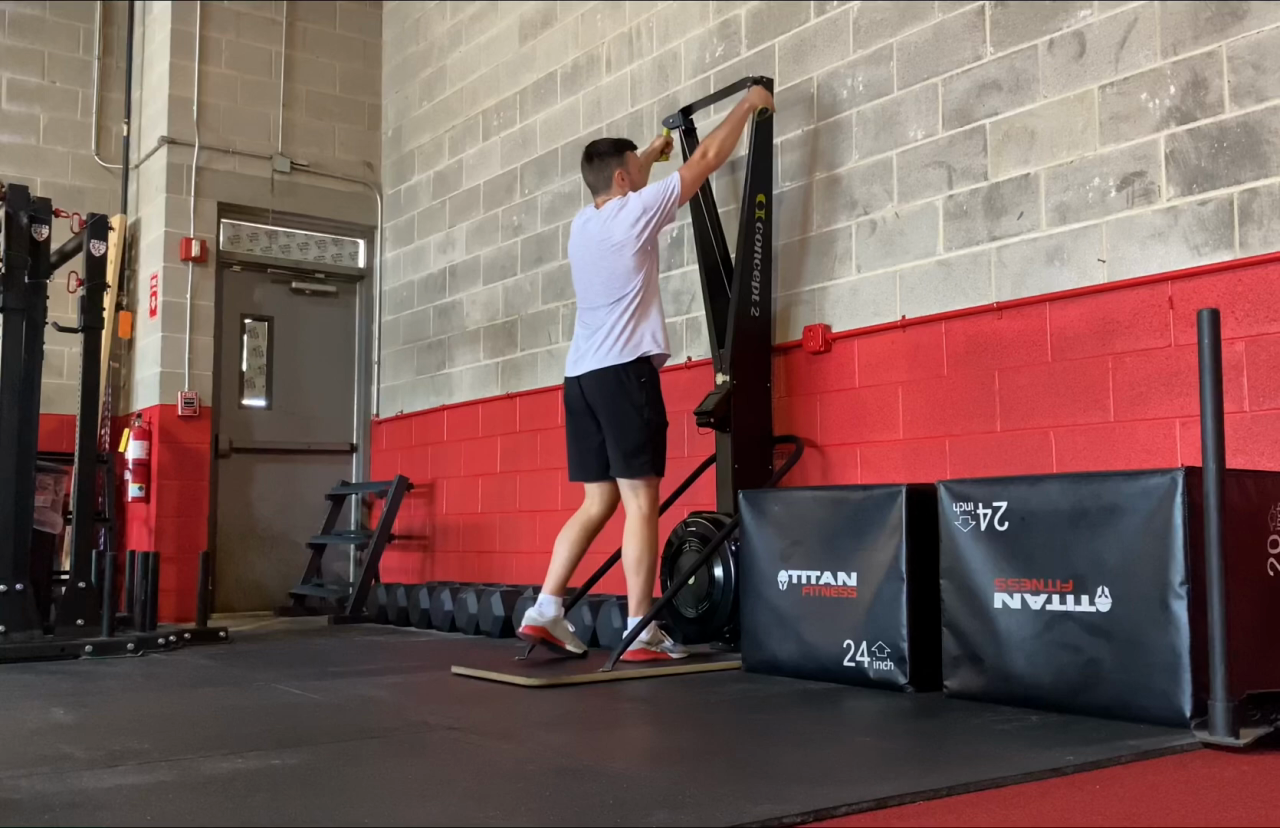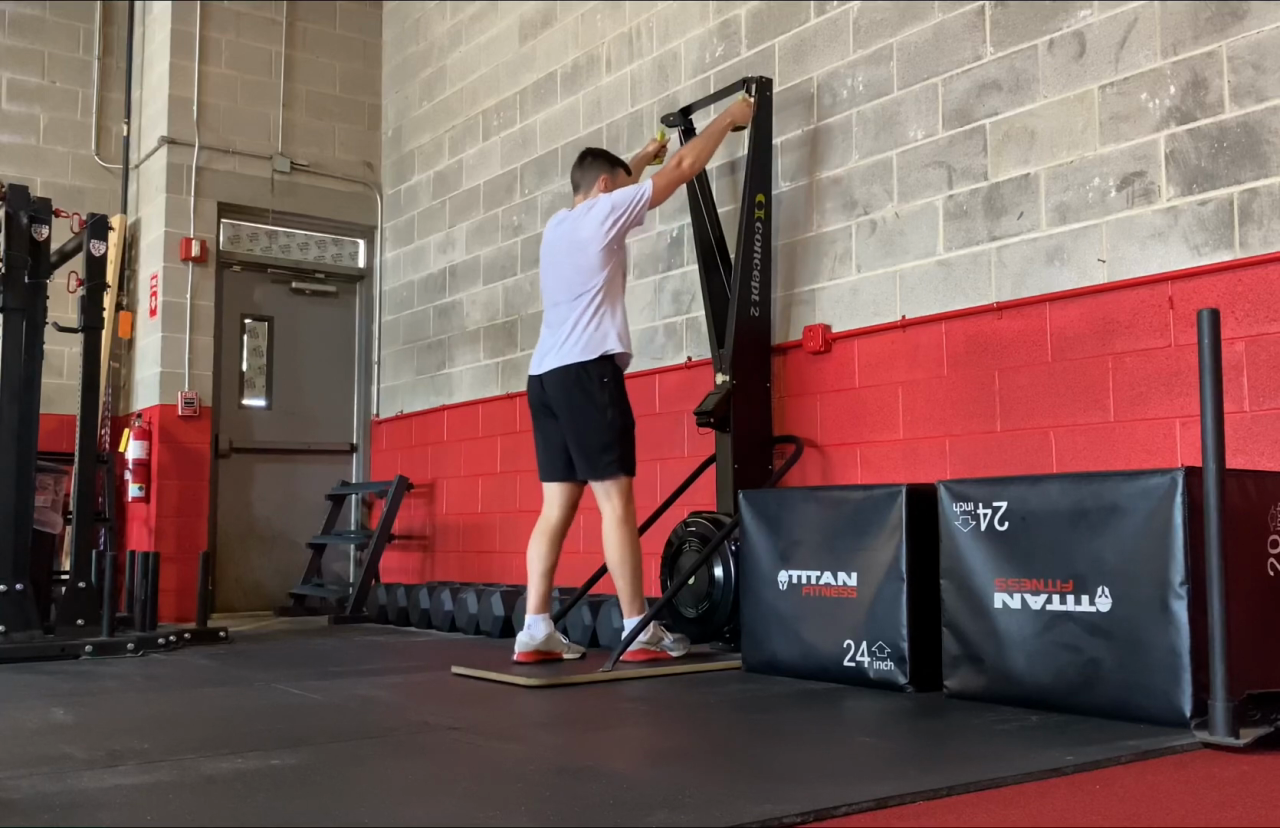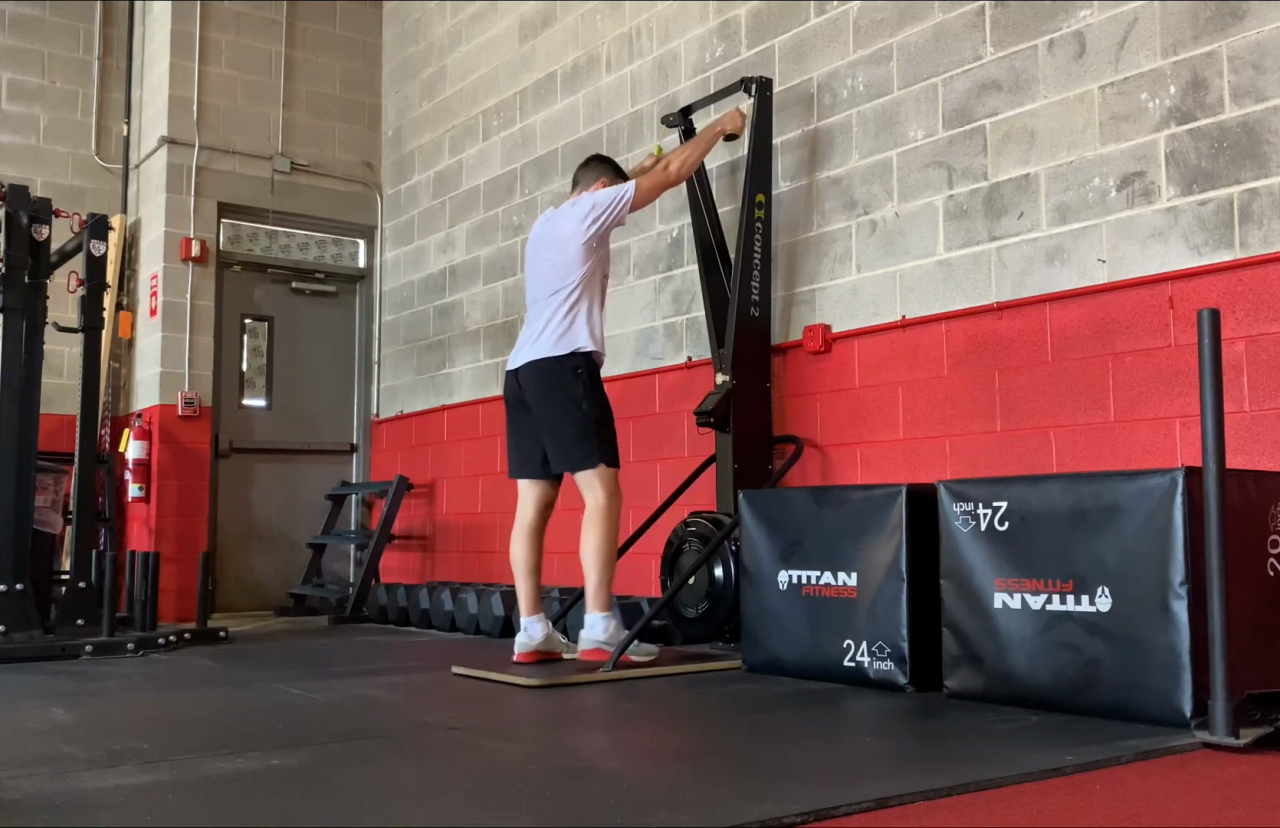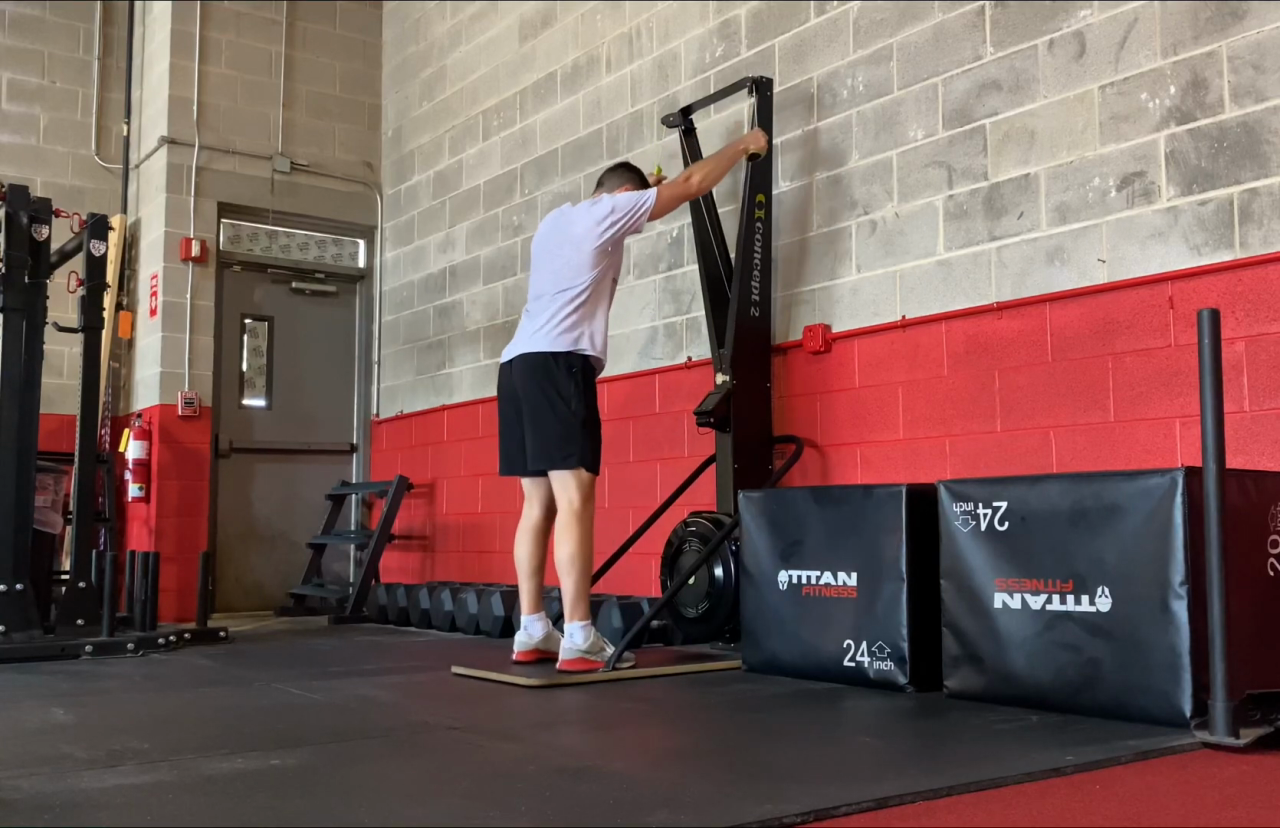
dt=0.3s
person 1, frame 1
left shoulder: (581, 224)
right shoulder: (634, 213)
right elbow: (708, 159)
left wrist: (649, 154)
right wrist: (748, 104)
left hip: (581, 376)
right hip: (624, 372)
left knee: (596, 503)
right knee: (641, 502)
left ankle: (545, 610)
right ankle: (641, 633)
person 1, frame 2
left shoulder: (557, 226)
right shoulder: (604, 213)
right elbow: (685, 168)
left wrist: (638, 159)
right wrist: (730, 116)
left hip: (545, 376)
right hip: (587, 371)
left knee: (558, 506)
right knee: (616, 503)
left ankle: (535, 629)
right ankle: (640, 631)
person 1, frame 3
left shoulder: (547, 222)
right shoulder: (589, 209)
right elbow: (674, 172)
left wrist: (637, 169)
right wrist: (721, 126)
left hip: (523, 369)
right hip: (564, 365)
left knee: (534, 504)
right knee: (601, 493)
left ankle: (532, 631)
right ankle: (601, 627)
person 1, frame 4
left shoulder: (555, 219)
right shoulder: (605, 210)
right elbow: (690, 185)
left wrist: (647, 185)
right wrist: (743, 145)
left hip: (518, 364)
right hip: (558, 362)
left knee: (539, 504)
right knee: (574, 501)
left ankle: (532, 630)
right ankle: (579, 638)
